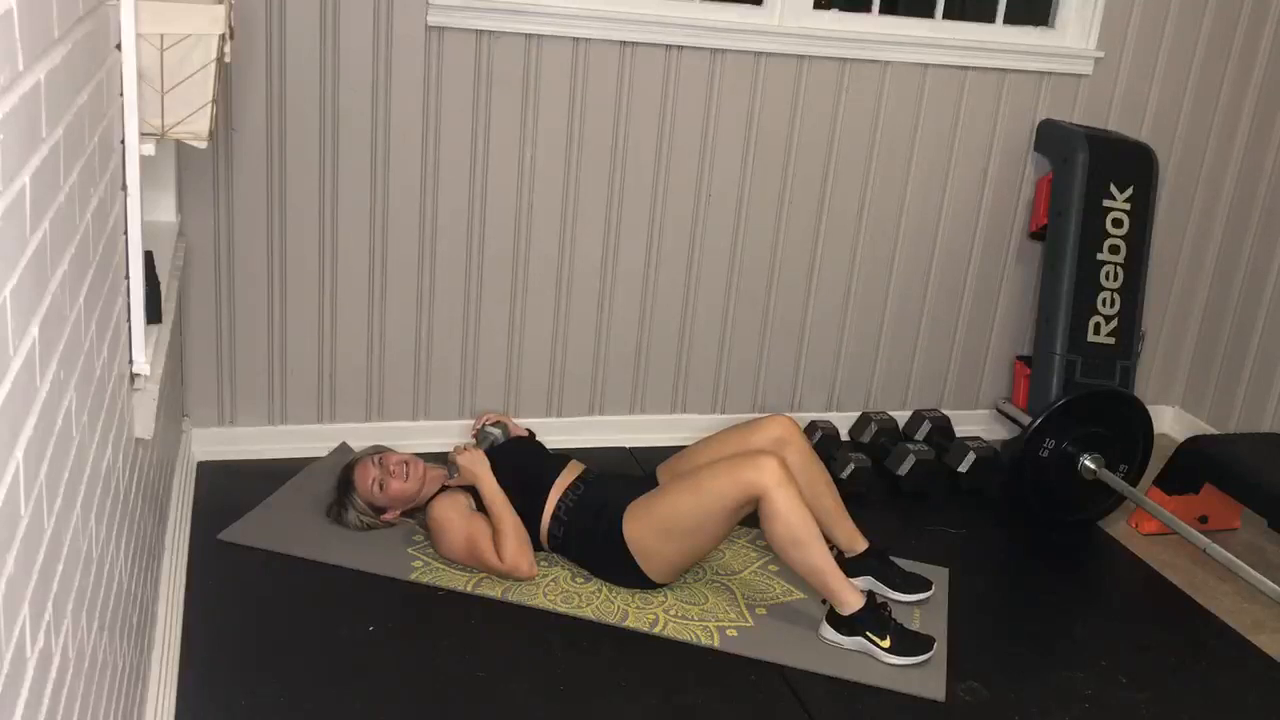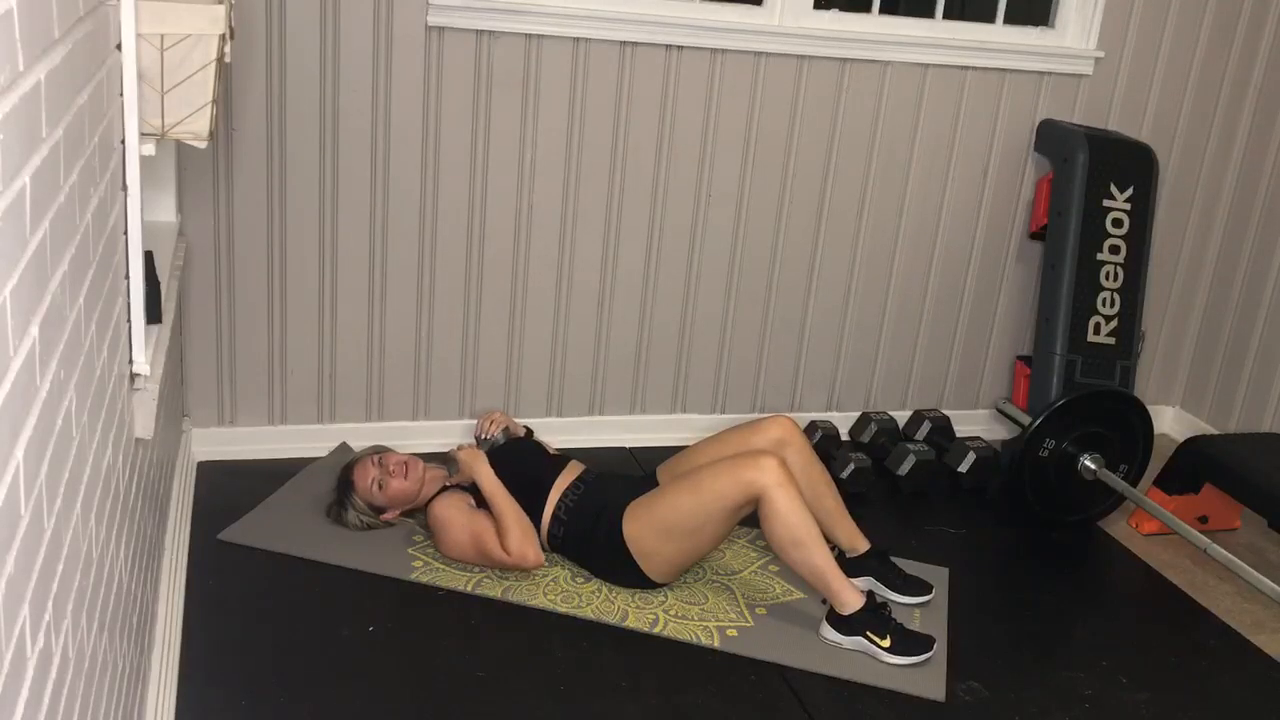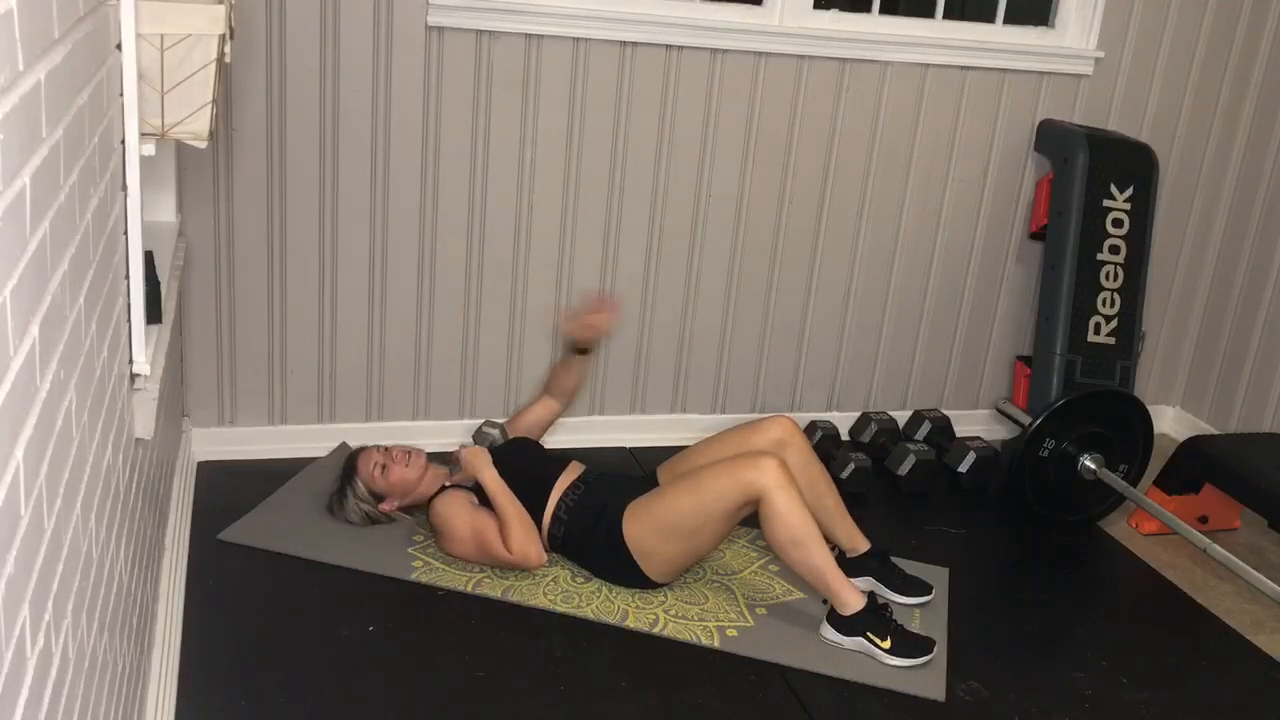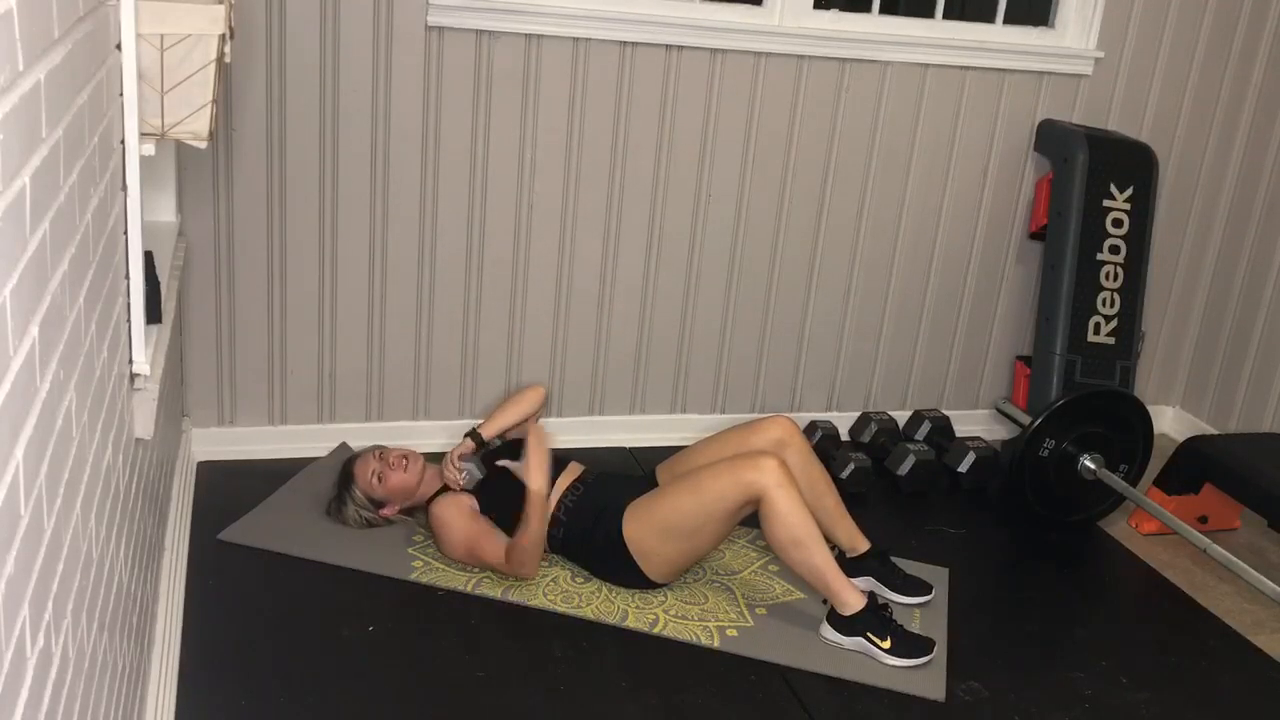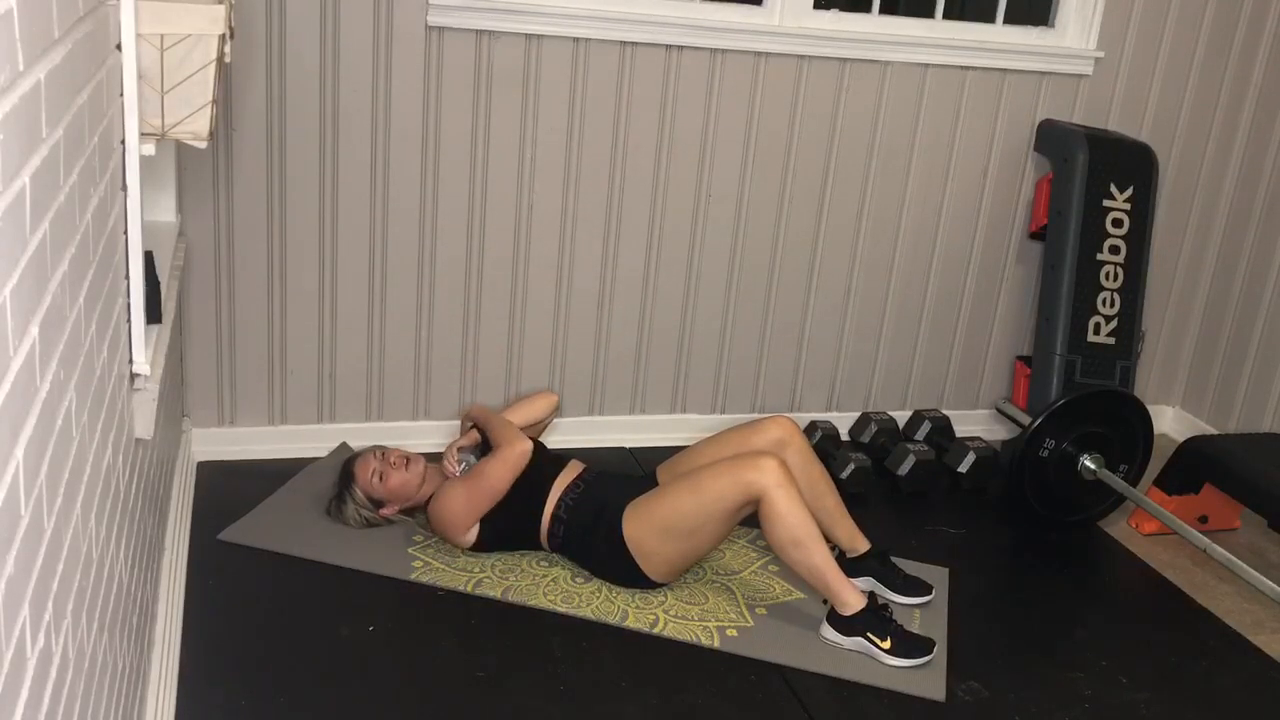
dt=1s
person 1, frame 1
left shoulder: (460, 472)
right shoulder: (444, 515)
right elbow: (519, 564)
left wrist: (519, 435)
right wrist: (484, 477)
left hip: (632, 491)
right hip: (617, 541)
left knee: (780, 431)
right knee: (764, 473)
left ankle: (859, 559)
right ankle: (850, 614)
person 1, frame 2
left shoulder: (462, 469)
right shoulder: (445, 516)
right elbow: (525, 553)
left wrist: (516, 433)
right wrist: (485, 474)
left hip: (634, 490)
right hip: (618, 540)
left knee: (780, 431)
right knee: (765, 473)
left ankle: (860, 560)
right ankle: (852, 615)
person 1, frame 3
left shoulder: (489, 452)
right shoulder: (449, 517)
left elbow: (560, 398)
right elbow: (529, 553)
left wrist: (580, 345)
right wrist: (486, 474)
left hip: (643, 489)
right hip: (622, 542)
left knee: (782, 432)
right knee: (766, 475)
left ankle: (862, 559)
right ankle: (850, 615)
person 1, frame 4
left shoulder: (473, 461)
right shoulder: (446, 514)
left elbow: (536, 394)
right elbow: (520, 562)
left wrist: (473, 440)
right wrist: (536, 487)
left hip: (638, 488)
right hip: (620, 541)
left knee: (779, 431)
right knee: (764, 473)
left ankle: (859, 559)
right ankle: (851, 615)
person 1, frame 5
left shoulder: (470, 467)
right shoulder: (449, 508)
left elbow: (547, 402)
right elbow: (519, 447)
left wrist: (473, 433)
right wrist: (480, 416)
left hip: (634, 491)
right hip: (616, 540)
left knee: (779, 432)
right knee: (764, 473)
left ankle: (860, 560)
right ankle: (851, 616)
